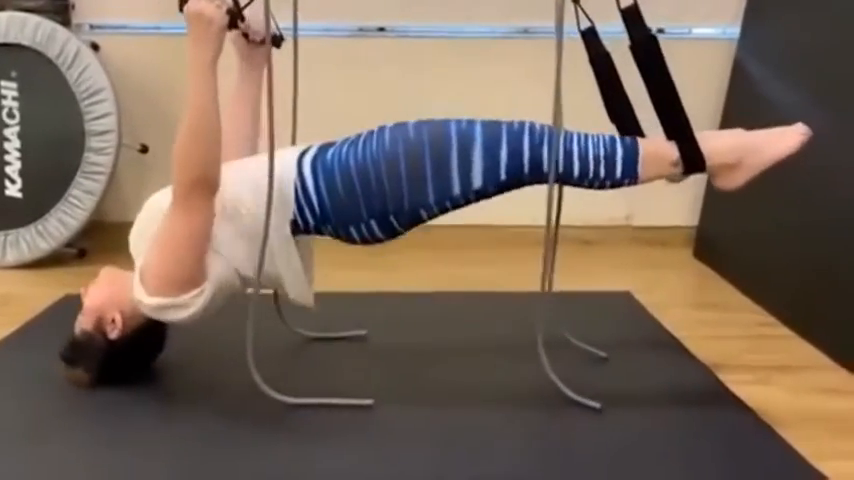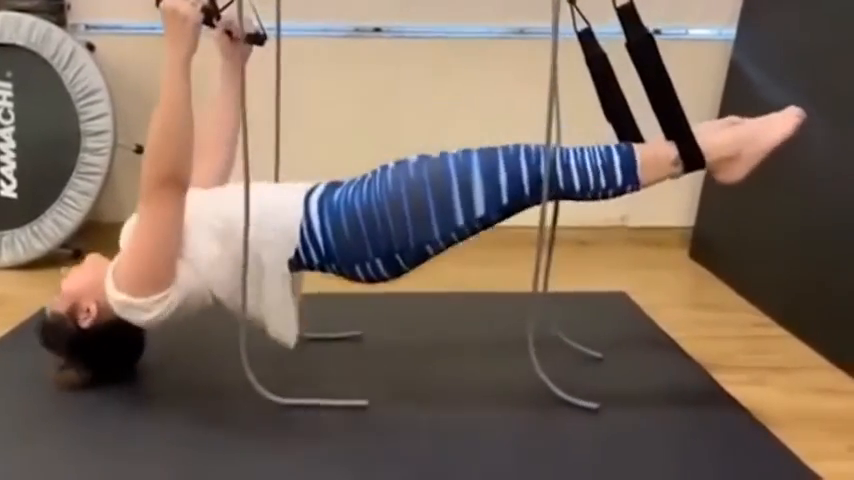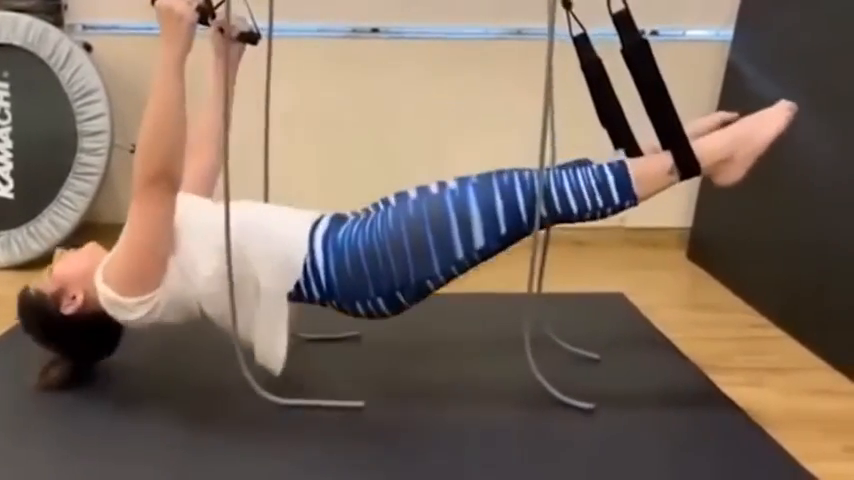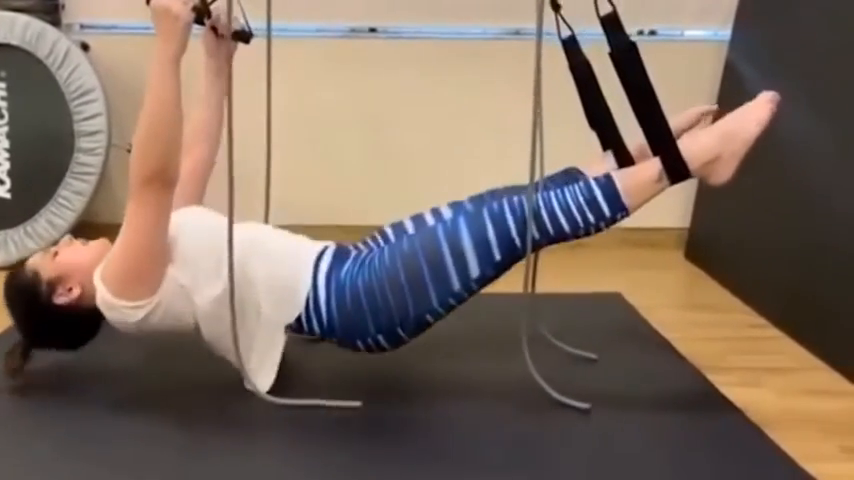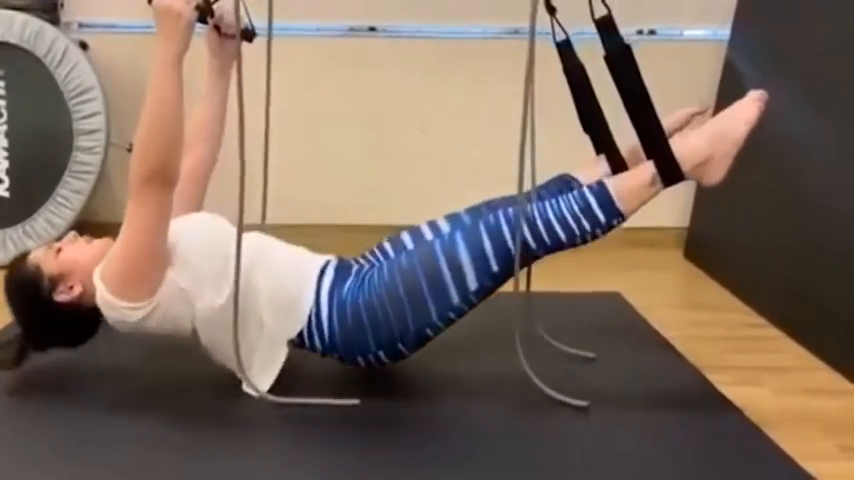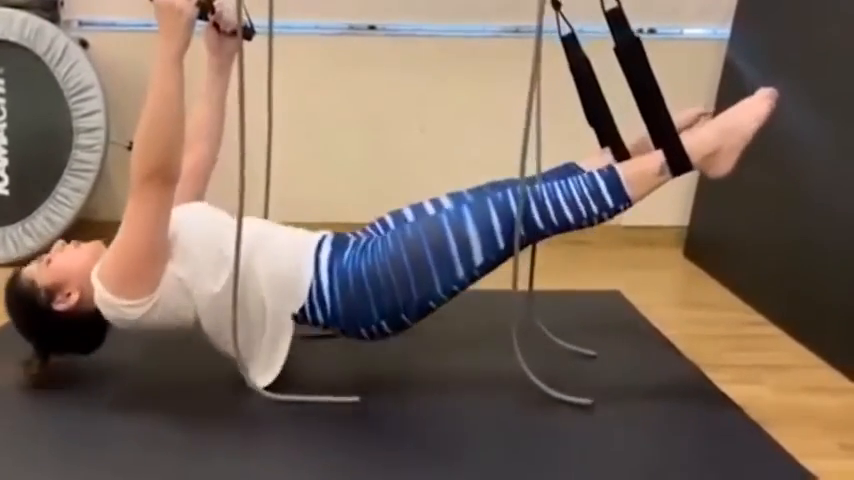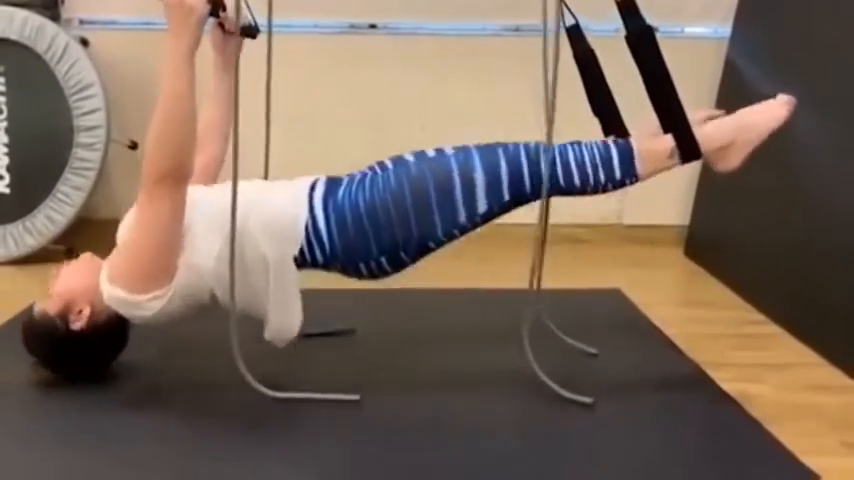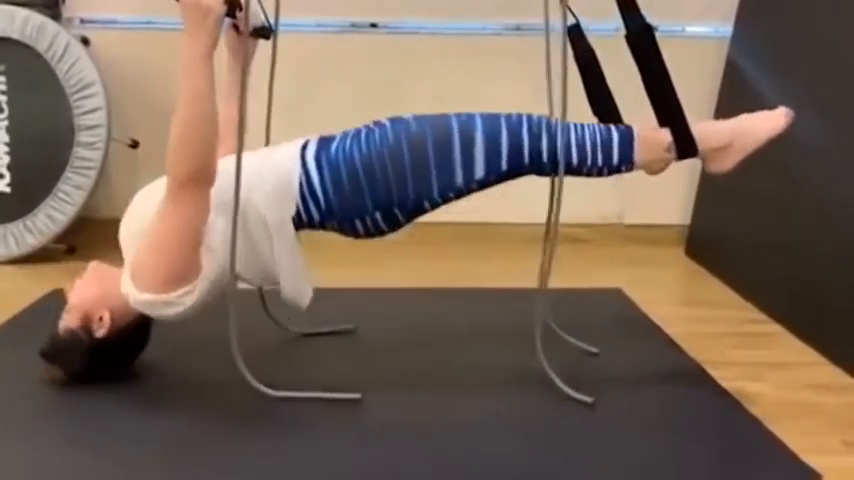
dt=0.2s
person 1, frame 1
left shoulder: (158, 264)
right shoulder: (160, 288)
left elbow: (231, 165)
right elbow: (198, 181)
left wrist: (251, 67)
left hip: (330, 181)
right hip: (341, 190)
left knee: (528, 149)
right knee: (531, 148)
left ankle: (692, 147)
right ankle: (710, 153)
person 1, frame 2
left shoulder: (141, 267)
right shoulder: (136, 289)
left elbow: (209, 165)
right elbow: (165, 178)
left wrist: (233, 69)
left hip: (341, 219)
right hip: (344, 232)
left knee: (527, 170)
right knee: (528, 169)
left ankle: (688, 146)
right ankle: (711, 151)
person 1, frame 3
left shoulder: (140, 262)
right shoulder: (127, 285)
left elbow: (199, 163)
right elbow: (155, 173)
left wrist: (226, 67)
left hip: (344, 249)
right hip: (345, 270)
left knee: (522, 190)
right knee: (530, 196)
left ankle: (671, 150)
right ankle: (708, 154)
person 1, frame 4
left shoulder: (153, 250)
right shoulder: (125, 289)
left elbow: (192, 162)
right elbow: (152, 175)
left wrist: (217, 67)
left hip: (344, 275)
right hip: (349, 302)
left knee: (517, 207)
right knee: (522, 218)
left ankle: (651, 152)
right ankle: (694, 156)
person 1, frame 5
left shoulder: (149, 255)
right shoulder: (125, 291)
left elbow: (193, 162)
right elbow: (153, 175)
left wrist: (221, 67)
left hip: (342, 287)
right hip: (351, 316)
left knee: (518, 215)
right knee: (519, 229)
left ankle: (640, 157)
right ankle: (686, 159)
person 1, frame 6
left shoulder: (140, 266)
right shoulder: (119, 290)
left elbow: (194, 162)
right elbow: (151, 173)
left wrist: (221, 66)
left hip: (338, 266)
right hip: (350, 285)
left knee: (518, 204)
right knee: (518, 209)
left ankle: (654, 148)
right ankle: (694, 150)
person 1, frame 7
left shoulder: (133, 270)
right shoulder: (132, 286)
left elbow: (205, 164)
right elbow: (165, 173)
left wrist: (225, 64)
left hip: (333, 214)
right hip: (348, 223)
left knee: (520, 166)
right knee: (521, 168)
left ankle: (682, 140)
right ankle: (702, 142)
person 1, frame 8
left shoulder: (142, 249)
right shoulder: (154, 284)
left elbow: (223, 163)
right elbow: (194, 178)
left hip: (330, 179)
right hip: (342, 179)
left knee: (516, 142)
right knee: (521, 142)
left ankle: (663, 142)
right ankle: (699, 142)
